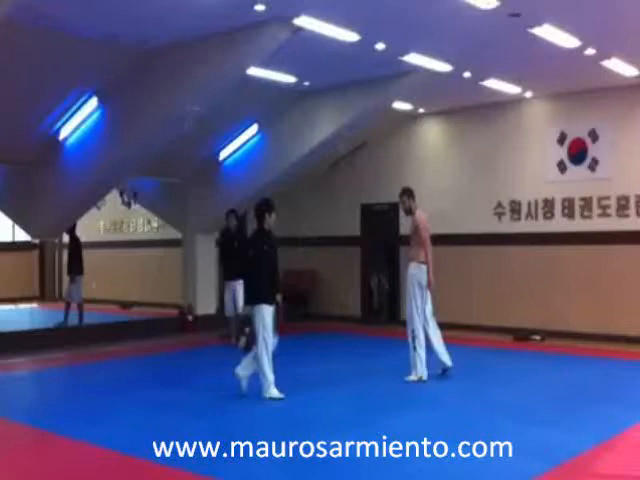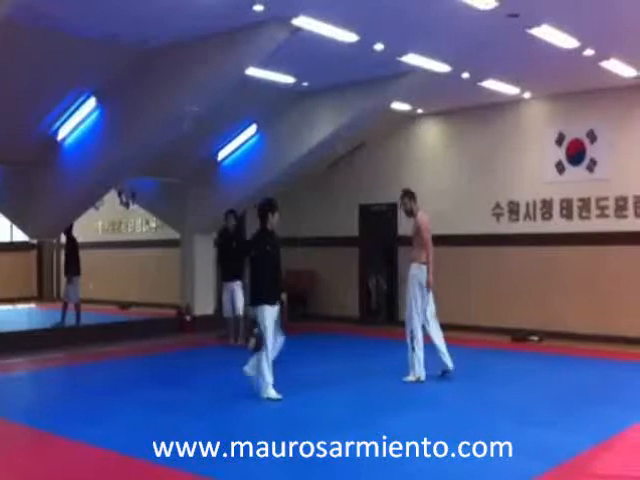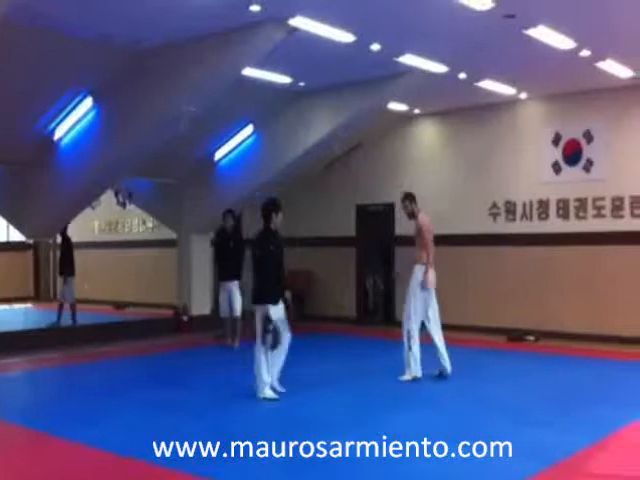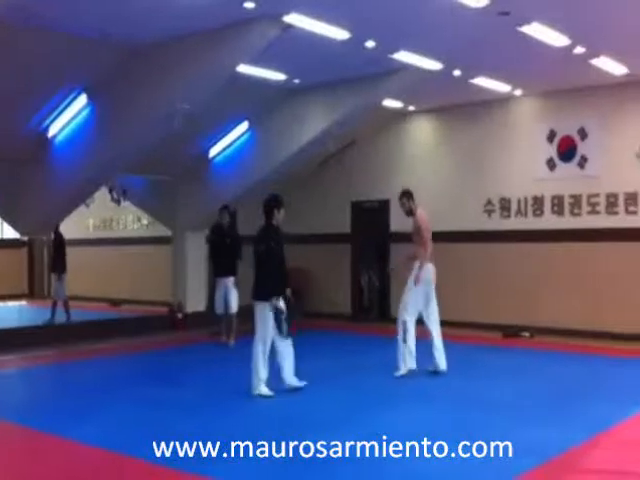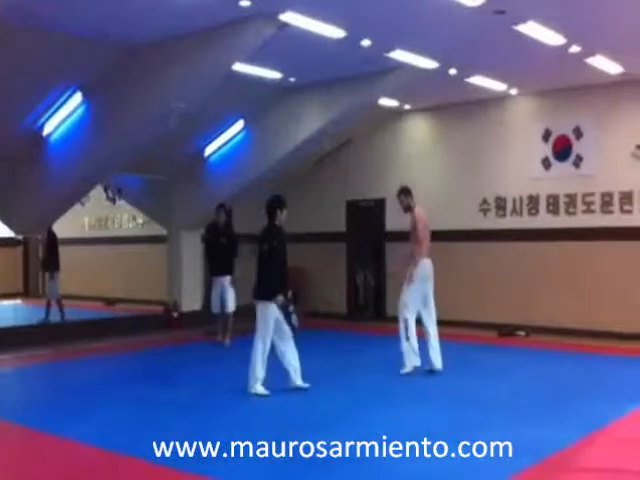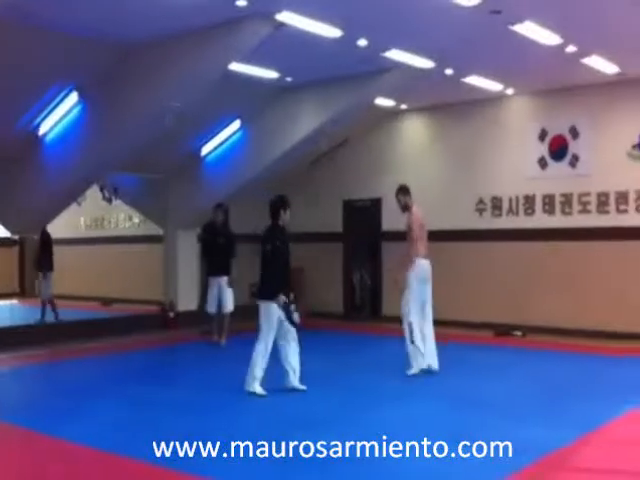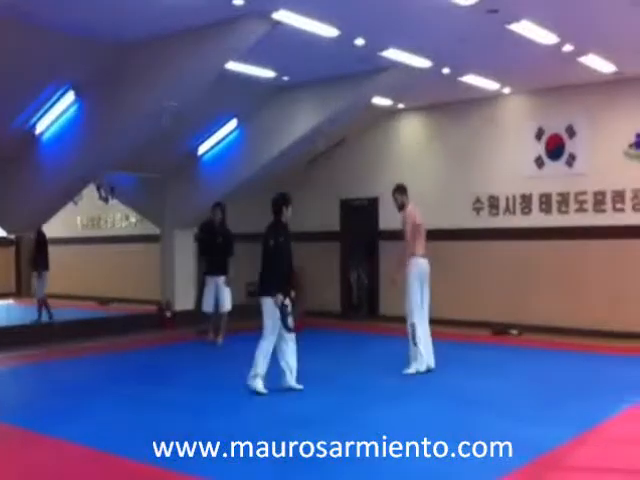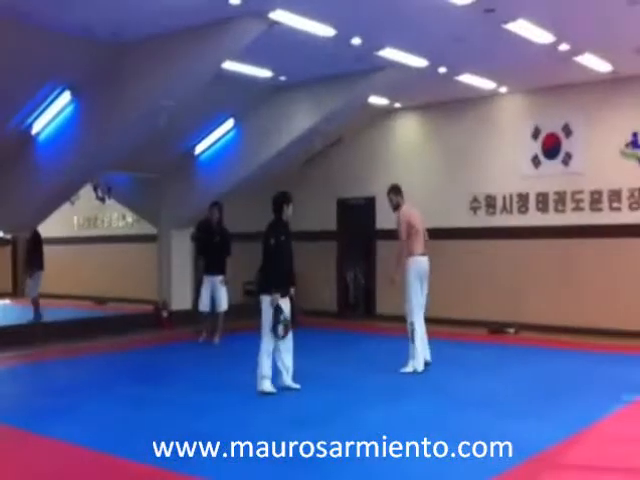
dt=0.1s
person 1, frame 1
left shoulder: (270, 238)
right shoulder: (255, 241)
right elbow: (252, 275)
left wrist: (277, 292)
right wrist: (251, 302)
left hip: (269, 299)
right hip: (260, 300)
left knee: (269, 341)
right knee: (264, 343)
left ankle: (243, 371)
right ankle: (268, 386)
person 1, frame 2
left shoulder: (273, 238)
right shoulder: (258, 241)
right elbow: (255, 275)
left wrist: (282, 291)
right wrist: (255, 303)
left hip: (273, 299)
right hip: (263, 300)
left knee: (277, 339)
right knee: (266, 343)
left ankle: (252, 369)
right ankle: (267, 387)
person 1, frame 3
left shoulder: (275, 237)
right shoulder: (262, 240)
right elbow: (260, 274)
left wrist: (284, 289)
right wrist: (264, 304)
left hip: (276, 299)
right hip: (266, 301)
left knee: (283, 337)
right knee: (265, 343)
left ankle: (271, 377)
right ankle: (263, 386)
person 1, frame 4
left shoulder: (276, 234)
right shoulder: (263, 236)
right elbow: (261, 270)
left wrist: (285, 288)
right wrist: (270, 297)
left hip: (277, 295)
right hip: (266, 297)
left knee: (284, 337)
right knee: (264, 340)
left ankle: (288, 378)
right ankle: (259, 384)
person 1, frame 5
left shoulder: (279, 234)
right shoulder: (266, 236)
right elbow: (264, 269)
left wrist: (285, 290)
right wrist: (275, 294)
left hip: (279, 295)
right hip: (267, 297)
left knee: (286, 336)
right knee: (263, 339)
left ankle: (295, 378)
right ankle: (255, 383)
person 1, frame 6
left shoulder: (282, 235)
right shoulder: (270, 236)
right elbow: (267, 269)
left wrist: (289, 290)
right wrist: (277, 294)
left hip: (281, 295)
right hip: (270, 297)
left knee: (289, 337)
right knee: (265, 339)
left ankle: (293, 379)
right ankle: (253, 382)
person 1, frame 7
left shoulder: (284, 231)
right shoulder: (272, 233)
right elbow: (269, 265)
left wrist: (291, 288)
right wrist: (277, 293)
left hip: (283, 293)
right hip: (271, 294)
left knee: (287, 335)
right knee: (270, 336)
left ankle: (289, 379)
right ankle: (256, 378)
person 1, frame 8
left shoulder: (284, 230)
right shoulder: (273, 231)
right elbow: (268, 264)
left wrist: (291, 285)
right wrist: (273, 292)
left hip: (282, 291)
right hip: (271, 292)
left knee: (285, 335)
right knee: (270, 335)
left ankle: (286, 378)
right ankle: (264, 380)
person 2, frame 1
left shoulder: (418, 218)
right shoulder: (417, 218)
left elbow: (428, 246)
left wrist: (430, 274)
left hip: (417, 270)
right hip: (419, 269)
left knee: (415, 321)
right knee: (427, 318)
left ankle: (419, 372)
right ankle: (445, 360)
person 2, frame 2
left shoulder: (420, 219)
right shoulder: (419, 219)
left elbow: (429, 247)
left wrist: (430, 274)
left hip: (418, 270)
right hip: (420, 270)
left knee: (414, 321)
right knee: (429, 319)
left ankle: (417, 372)
right ankle: (446, 362)
person 2, frame 3
left shoulder: (421, 220)
right shoulder: (420, 221)
left elbow: (430, 248)
left wrist: (426, 274)
left hip: (422, 272)
right hip: (422, 272)
left knee: (411, 320)
right knee: (432, 319)
left ankle: (413, 369)
right ankle: (445, 366)
person 2, frame 4
left shoulder: (419, 217)
right shoulder: (418, 217)
left elbow: (428, 244)
left wrist: (419, 270)
left hip: (422, 269)
right hip: (426, 269)
left knee: (406, 314)
right knee: (431, 316)
left ankle: (408, 363)
right ankle: (440, 363)
person 2, frame 5
left shoulder: (416, 214)
right shoulder: (417, 214)
left elbow: (421, 243)
left wrist: (411, 269)
right wrist: (407, 265)
left hip: (420, 265)
right hip: (426, 265)
left knee: (406, 310)
right knee: (428, 315)
left ankle: (412, 359)
right ankle: (435, 362)
person 2, frame 6
left shoulder: (413, 214)
right shoulder: (415, 214)
left elbow: (414, 244)
left wrist: (405, 270)
right wrist: (407, 266)
left hip: (417, 265)
right hip: (424, 265)
left knee: (410, 313)
right knee: (425, 315)
left ankle: (419, 361)
right ankle: (431, 362)
person 2, frame 7
left shoulder: (407, 214)
right shoulder: (415, 212)
left elbow: (408, 244)
left wrist: (400, 271)
left hip: (415, 264)
right hip: (424, 262)
left knee: (414, 314)
right knee: (422, 314)
left ankle: (418, 363)
right ankle: (427, 361)
person 2, frame 8
left shoulder: (402, 214)
right shoulder: (415, 212)
left elbow: (403, 245)
left wrist: (397, 271)
left hip: (414, 262)
right hip: (424, 260)
left knee: (413, 312)
right knee: (418, 311)
left ankle: (416, 362)
right ankle: (423, 356)
person 3, frame 1
left shoulder: (242, 238)
right shoulder: (224, 239)
left elbow: (245, 260)
right elbow: (223, 261)
left wrist: (243, 278)
right wrist: (224, 280)
left hip: (239, 279)
right hip: (228, 280)
left knee: (241, 310)
right knee: (230, 312)
right ankle: (233, 338)
person 3, frame 2
left shoulder: (240, 239)
right shoulder: (222, 239)
left elbow: (244, 261)
right elbow: (220, 262)
left wrist: (242, 279)
right wrist: (222, 280)
left hip: (237, 280)
right hip: (226, 281)
left knee: (239, 312)
right knee: (228, 312)
left ankle: (240, 338)
right ankle: (231, 338)
person 3, frame 3
left shoulder: (238, 239)
right shoulder: (220, 239)
left elbow: (241, 261)
right elbow: (218, 262)
left wrist: (240, 279)
right wrist: (219, 280)
left hip: (235, 280)
right hip: (223, 280)
left knee: (237, 311)
right knee: (225, 312)
left ankle: (237, 339)
right ankle: (229, 338)
person 3, frame 4
left shoulder: (234, 235)
right shoulder: (215, 235)
left elbow: (238, 258)
right elbow: (213, 258)
left wrist: (236, 276)
right wrist: (215, 276)
left hip: (230, 276)
right hip: (219, 277)
left knee: (232, 308)
right knee: (221, 309)
left ankle: (232, 336)
right ankle: (224, 335)
person 3, frame 5
left shoulder: (230, 234)
right shoulder: (211, 234)
left elbow: (234, 257)
right elbow: (209, 257)
left wrist: (232, 275)
right wrist: (211, 275)
left hip: (227, 275)
right hip: (216, 276)
left knee: (229, 308)
right knee: (217, 308)
left ankle: (228, 336)
right ankle: (219, 335)
person 3, frame 6
left shoulder: (228, 234)
right shoulder: (208, 233)
left elbow: (231, 257)
right elbow: (205, 257)
left wrist: (230, 276)
right wrist: (207, 275)
left hip: (224, 276)
right hip: (212, 276)
left knee: (226, 308)
right knee: (212, 308)
left ankle: (223, 336)
right ankle: (215, 335)
person 3, frame 7
left shoulder: (226, 234)
right shoulder: (206, 233)
left elbow: (229, 256)
right elbow: (203, 256)
left wrist: (227, 275)
right wrist: (204, 274)
left hip: (222, 275)
right hip: (210, 275)
left knee: (223, 307)
right knee: (208, 307)
left ankle: (221, 335)
right ankle: (211, 333)
person 3, frame 8
left shoulder: (224, 233)
right shoulder: (204, 232)
left elbow: (227, 255)
right elbow: (200, 256)
left wrist: (225, 275)
right wrist: (201, 273)
left hip: (219, 275)
right hip: (207, 274)
left knee: (220, 307)
right knee: (204, 306)
left ankle: (217, 335)
right ankle: (205, 332)
